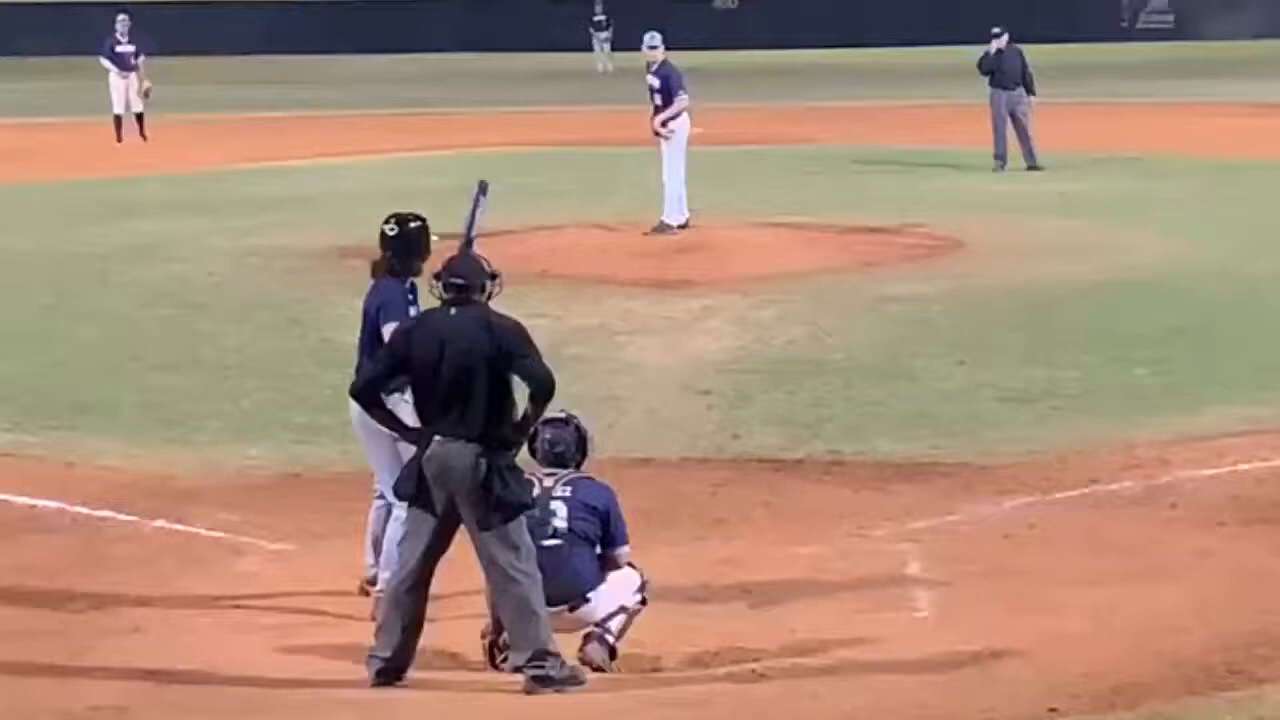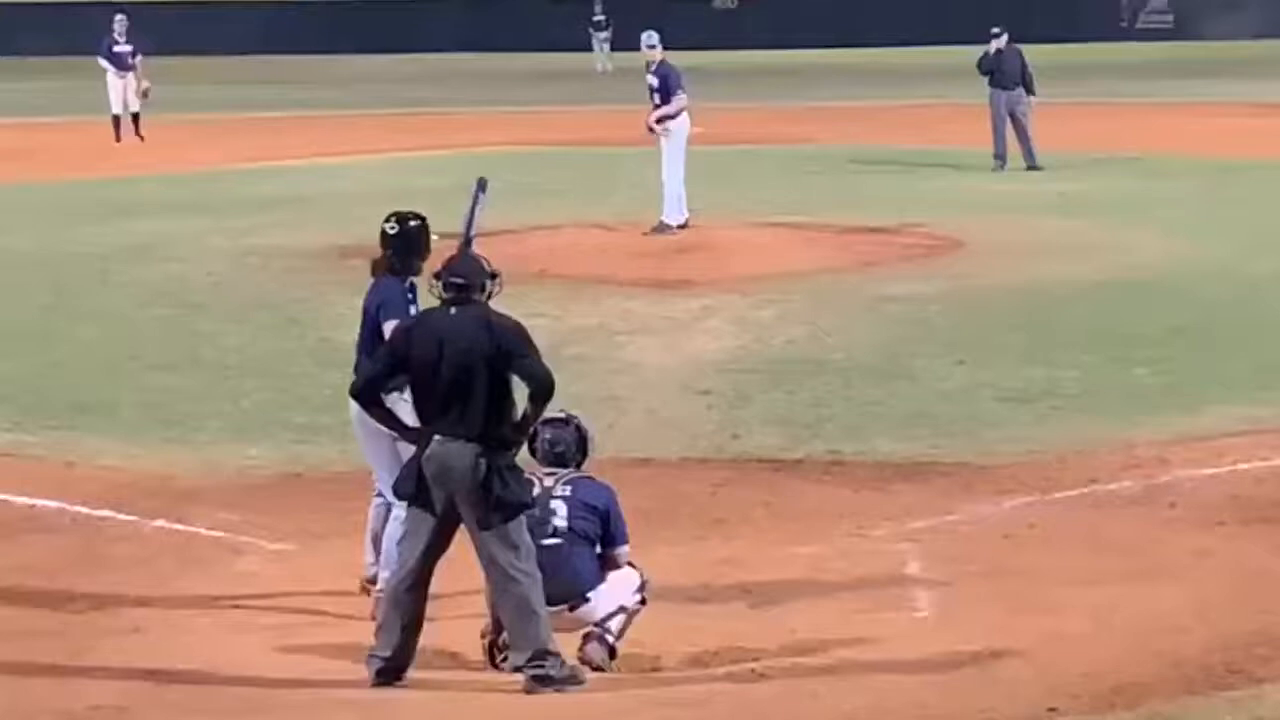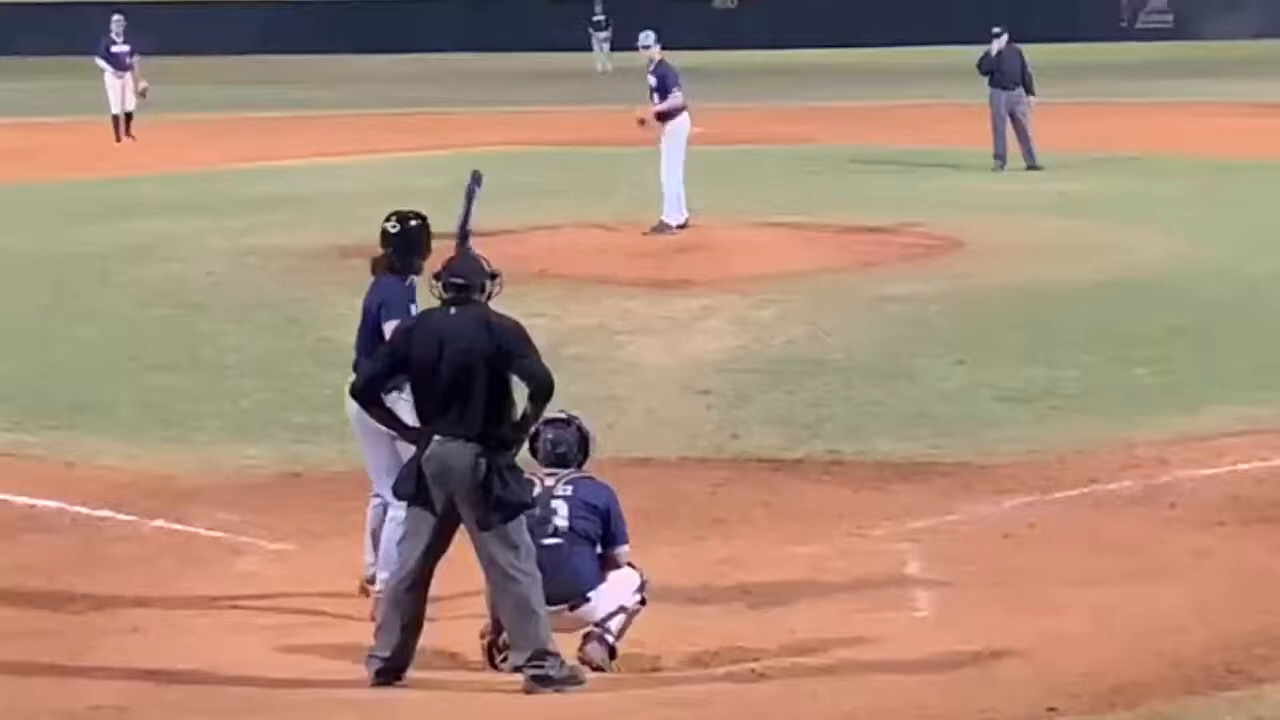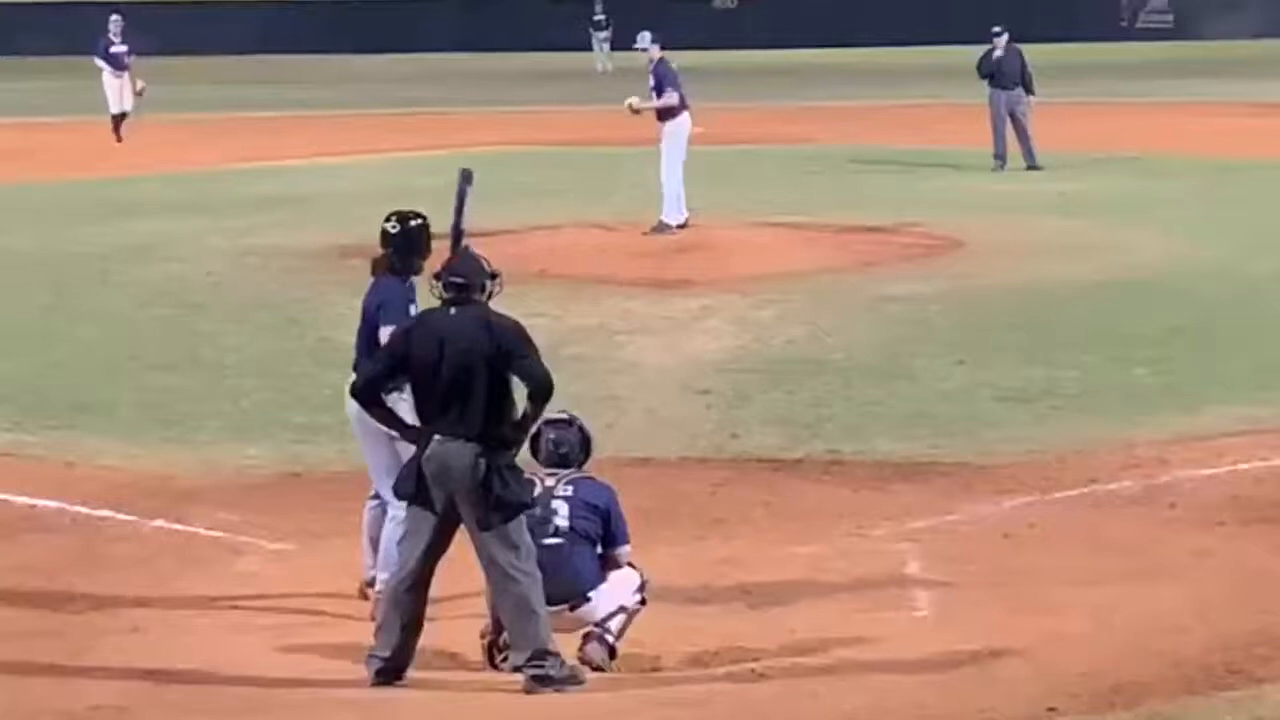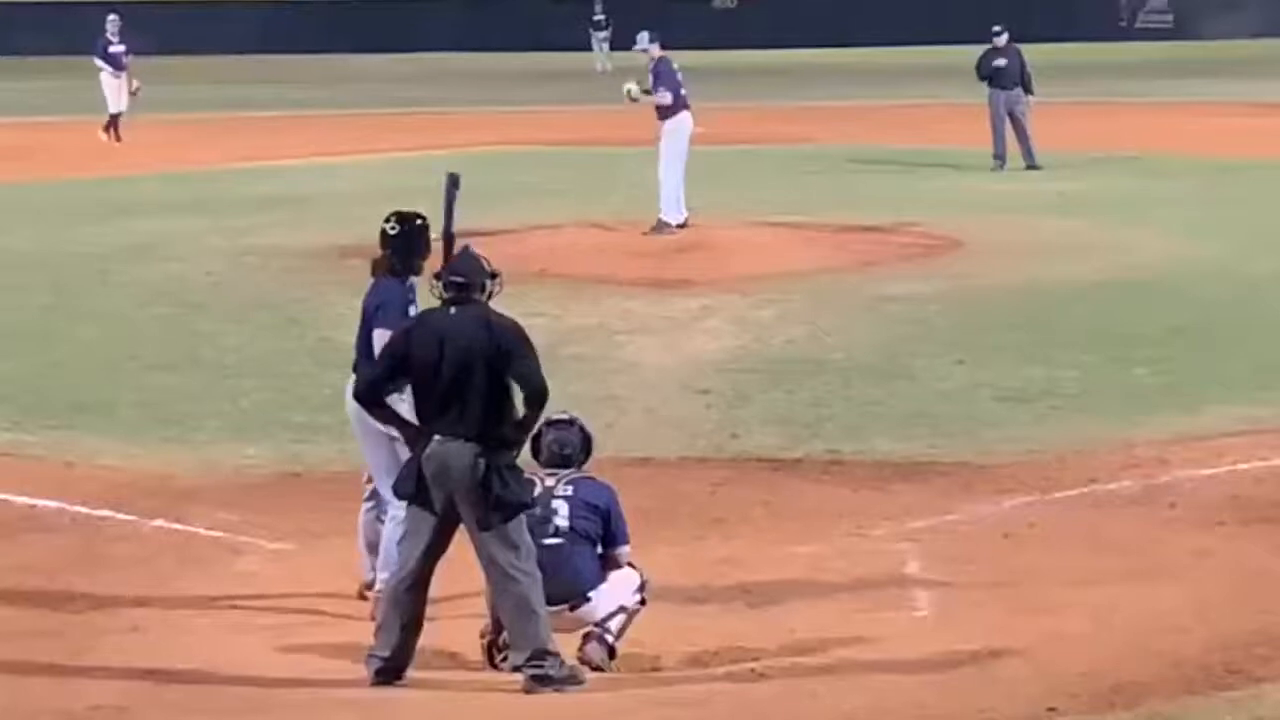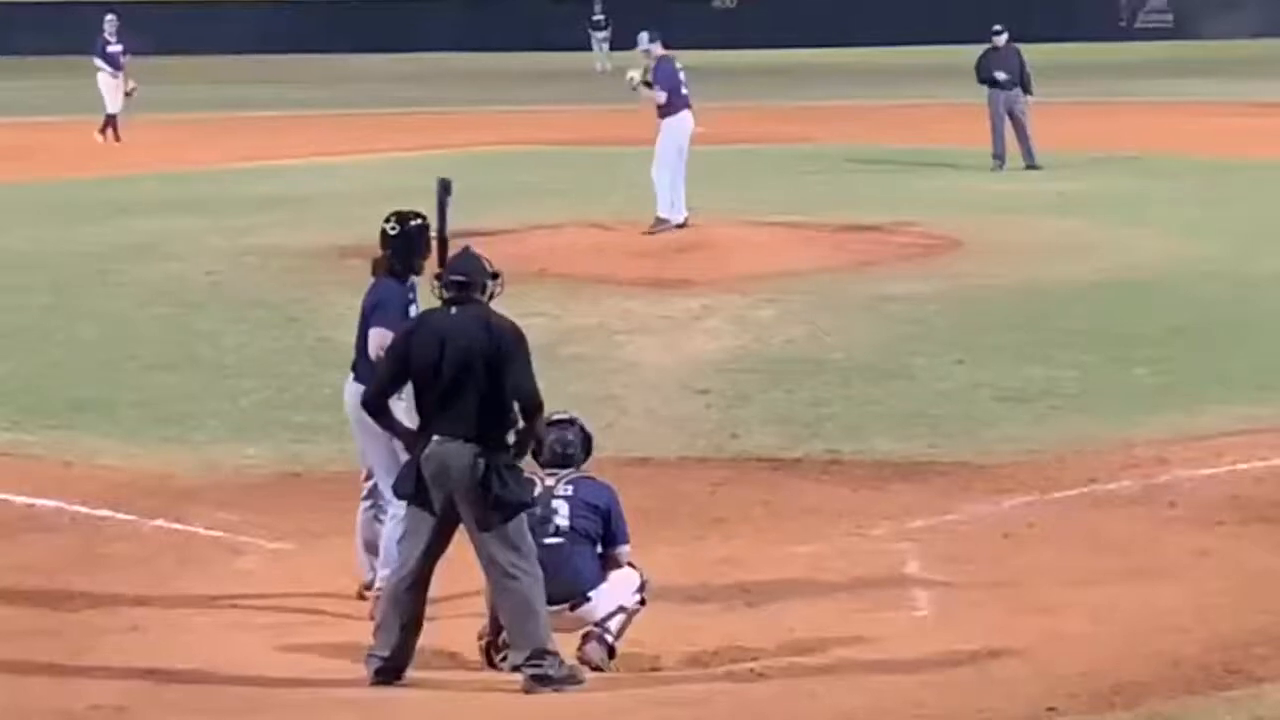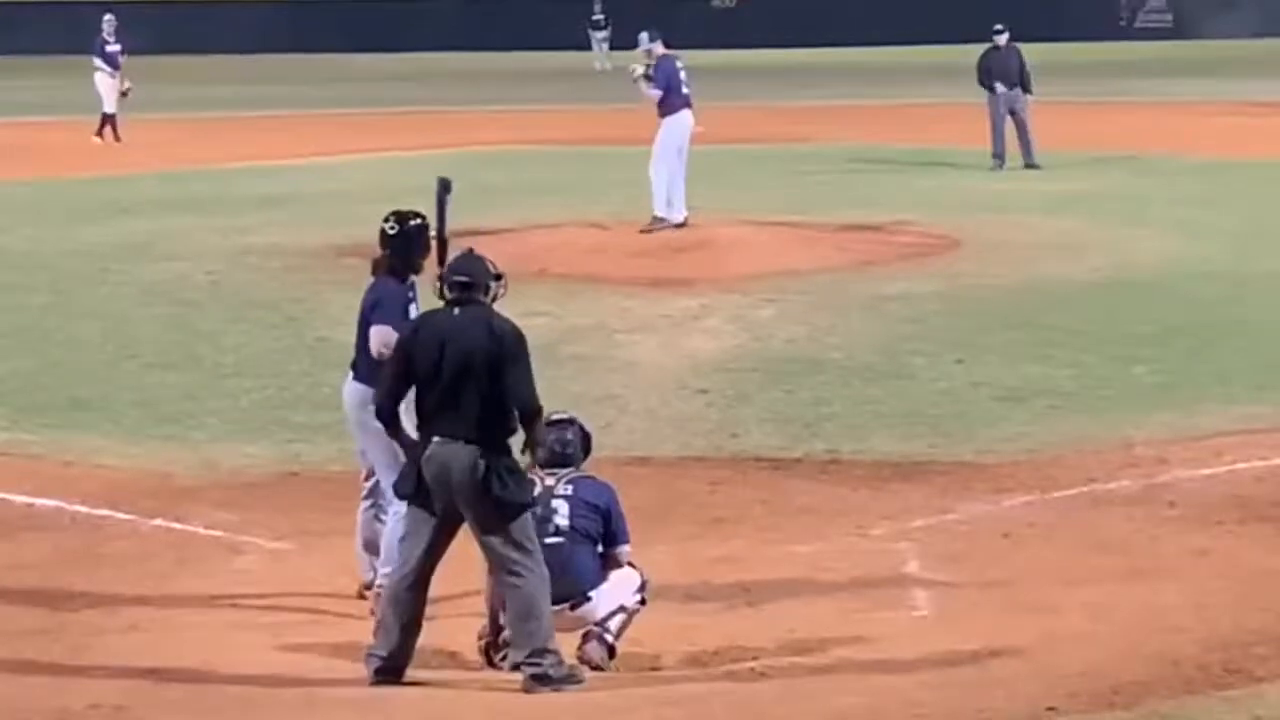
dt=0.1s
person 1, frame 1
left shoulder: (414, 331)
right shoulder: (499, 328)
left elbow: (363, 388)
right elbow: (542, 383)
left wrist: (410, 432)
right wrist: (522, 429)
left hip: (432, 458)
right hip: (482, 460)
left knee: (411, 564)
right knee: (513, 565)
left ankle: (386, 662)
right ankle: (541, 666)
person 1, frame 2
left shoulder: (413, 330)
right shoulder: (499, 328)
left elbow: (363, 388)
right elbow: (542, 383)
left wrist: (409, 431)
right wrist: (521, 429)
left hip: (432, 458)
right hip: (482, 460)
left knee: (411, 563)
right knee: (512, 565)
left ankle: (386, 662)
right ankle: (540, 666)
person 1, frame 3
left shoulder: (414, 331)
right shoulder: (499, 329)
left elbow: (363, 388)
right elbow: (541, 384)
left wrist: (409, 432)
right wrist: (520, 429)
left hip: (432, 458)
right hip: (482, 460)
left knee: (411, 563)
right knee: (512, 566)
left ankle: (385, 662)
right ankle: (540, 666)
person 1, frame 4
left shoulder: (415, 331)
right shoulder: (499, 329)
left elbow: (363, 388)
right elbow: (541, 384)
left wrist: (410, 430)
right wrist: (520, 429)
left hip: (432, 458)
right hip: (482, 460)
left knee: (411, 563)
right knee: (513, 566)
left ankle: (385, 662)
right ankle: (540, 666)
person 1, frame 5
left shoulder: (415, 330)
right shoulder: (499, 329)
left elbow: (367, 391)
right elbow: (535, 390)
left wrist: (411, 430)
right wrist: (522, 431)
left hip: (431, 458)
right hip: (481, 461)
left knee: (411, 563)
right knee: (513, 566)
left ankle: (385, 662)
right ankle: (541, 667)
person 1, frame 6
left shoulder: (416, 331)
right shoulder: (499, 330)
left elbow: (373, 398)
right elbow: (528, 400)
left wrist: (409, 437)
right wrist: (526, 440)
left hip: (431, 458)
right hip: (481, 461)
left knee: (411, 563)
right knee: (514, 566)
left ankle: (385, 662)
right ankle: (540, 666)
person 1, frame 7
left shoulder: (418, 331)
right shoulder: (501, 332)
left elbow: (386, 406)
right elbow: (525, 406)
left wrist: (414, 451)
right wrist: (534, 445)
left hip: (433, 459)
right hip: (484, 462)
left knee: (410, 564)
right knee: (521, 565)
left ankle: (384, 661)
right ankle: (541, 666)
person 2, frame 1
left shoulder: (402, 287)
right shoulder: (391, 293)
left hip: (384, 396)
right hip: (384, 400)
left knee: (389, 489)
left ankle: (375, 574)
right ankle: (388, 593)
person 2, frame 2
left shoulder: (401, 285)
right shoulder: (390, 291)
left hip: (382, 395)
right hip: (382, 399)
left knee: (389, 488)
left ankle: (375, 572)
right ankle: (388, 593)
person 2, frame 3
left shoulder: (397, 284)
right shoulder: (393, 290)
left hip: (378, 394)
right hip: (381, 397)
left knee: (386, 488)
right knee: (406, 496)
left ankle: (374, 574)
right ankle: (387, 593)
person 2, frame 4
left shoulder: (397, 284)
right shoulder: (392, 291)
right hip: (381, 397)
left knee: (384, 490)
right knee: (406, 496)
left ankle: (373, 576)
right ankle: (386, 593)
person 2, frame 5
left shoulder: (399, 286)
right shoulder: (392, 292)
right elbow: (386, 349)
left knee: (380, 490)
right knee: (405, 496)
left ankle: (373, 578)
right ankle: (386, 592)
person 2, frame 6
left shoulder: (399, 285)
right shoulder: (391, 292)
right elbow: (380, 349)
left knee: (378, 489)
right knee: (405, 495)
left ankle: (372, 578)
right ankle: (386, 591)
person 2, frame 7
left shoulder: (401, 285)
right shoulder: (391, 291)
right elbow: (382, 347)
left hip: (371, 393)
right hip: (376, 396)
left knee: (378, 488)
left ankle: (373, 577)
right ankle: (387, 590)
person 3, frame 1
right shoulder: (598, 491)
right elbow: (619, 559)
left wrist: (496, 625)
right hip: (581, 605)
right knee: (632, 579)
left ankle: (513, 639)
right ankle: (600, 640)
person 3, frame 2
right shoulder: (598, 491)
right elbow: (619, 558)
left wrist: (495, 625)
right hip: (581, 605)
right knee: (632, 578)
right ankle: (600, 640)
person 3, frame 3
right shoulder: (599, 490)
right elbow: (619, 558)
left wrist: (496, 626)
right hip: (581, 606)
right knee: (632, 579)
right ankle: (600, 640)
person 3, frame 4
right shoulder: (600, 491)
right elbow: (620, 558)
left wrist: (496, 625)
right hip: (581, 606)
right knee: (632, 579)
right ankle: (600, 639)
person 3, frame 5
right shoulder: (600, 490)
right elbow: (620, 558)
left wrist: (496, 625)
right hip: (582, 605)
right knee: (632, 579)
right ankle: (600, 640)
person 3, frame 6
right shoulder: (600, 491)
right elbow: (620, 558)
left wrist: (494, 626)
right hip: (581, 604)
right knee: (632, 579)
right ankle: (599, 640)
person 3, frame 7
right shoulder: (600, 490)
right elbow: (621, 557)
left wrist: (493, 625)
right hip: (582, 605)
right knee: (632, 579)
right ankle: (600, 640)
person 4, frame 1
left shoulder: (670, 71)
right shoulder: (650, 67)
left elbow: (684, 102)
left wrist: (661, 117)
right wrist: (656, 119)
left hip: (675, 124)
right hip: (666, 124)
left knee: (671, 174)
right knee: (675, 173)
left ankle: (670, 221)
right ankle: (681, 217)
person 4, frame 2
left shoulder: (668, 71)
right shoulder: (650, 66)
left elbow: (682, 101)
left wrist: (657, 114)
right wrist: (652, 117)
left hip: (675, 124)
right hip: (665, 123)
left knee: (670, 174)
right knee: (674, 173)
left ankle: (669, 221)
right ankle: (680, 217)
person 4, frame 3
left shoulder: (666, 70)
right shoulder: (652, 66)
left elbow: (679, 100)
left wrist: (652, 109)
right wrist: (650, 110)
left hip: (675, 123)
right hip: (669, 123)
left knee: (669, 174)
right knee: (674, 172)
left ankle: (669, 221)
right ankle: (680, 217)
person 4, frame 4
left shoulder: (663, 69)
right shoulder: (655, 65)
left elbow: (672, 99)
left wrist: (644, 104)
right wrist: (642, 104)
left hip: (675, 122)
right hip: (672, 122)
left knee: (669, 174)
right knee: (674, 173)
left ankle: (669, 221)
right ankle: (680, 216)
person 4, frame 5
left shoulder: (661, 67)
right shoulder: (664, 63)
left elbow: (665, 99)
left wrist: (639, 96)
right wrist: (641, 91)
left hip: (675, 122)
right hip: (680, 119)
left knee: (667, 173)
right knee: (676, 172)
left ankle: (667, 220)
right ankle: (679, 216)
person 4, frame 6
left shoulder: (662, 65)
right shoulder: (670, 61)
left elbow: (660, 98)
left wrist: (639, 87)
right wrist: (643, 82)
left hip: (674, 120)
right hip: (682, 118)
left knee: (660, 170)
right knee: (676, 171)
left ankle: (664, 216)
right ankle: (679, 216)
person 4, frame 7
left shoulder: (661, 64)
right shoulder: (675, 60)
left elbow: (654, 95)
left wrist: (639, 80)
right wrist: (646, 75)
left hip: (673, 120)
right hip: (685, 117)
left knee: (658, 169)
right knee: (677, 171)
left ankle: (660, 216)
right ankle: (678, 216)
